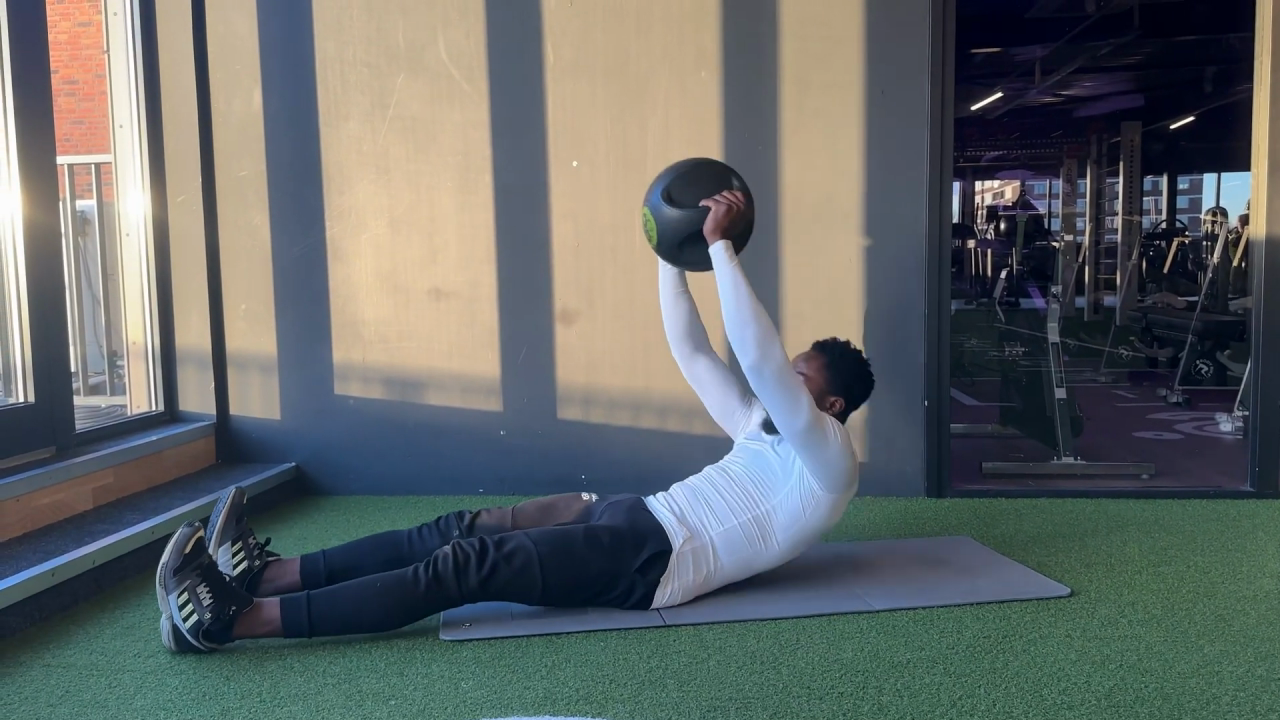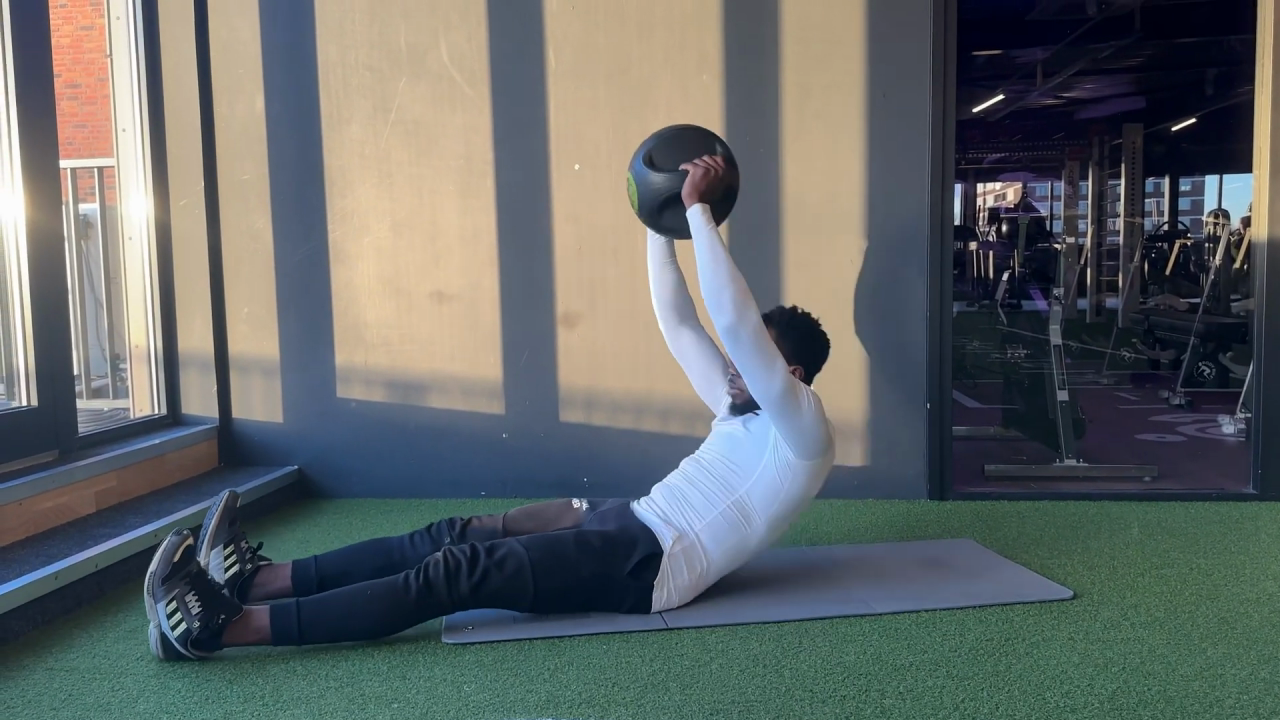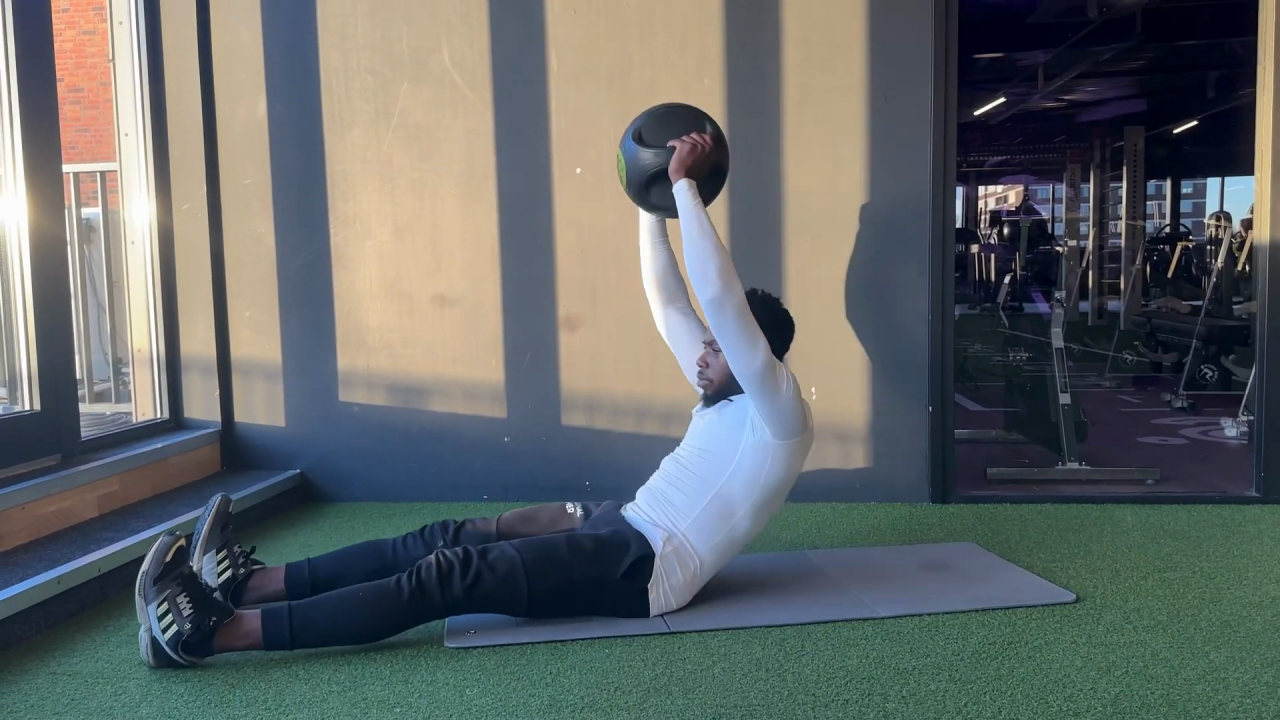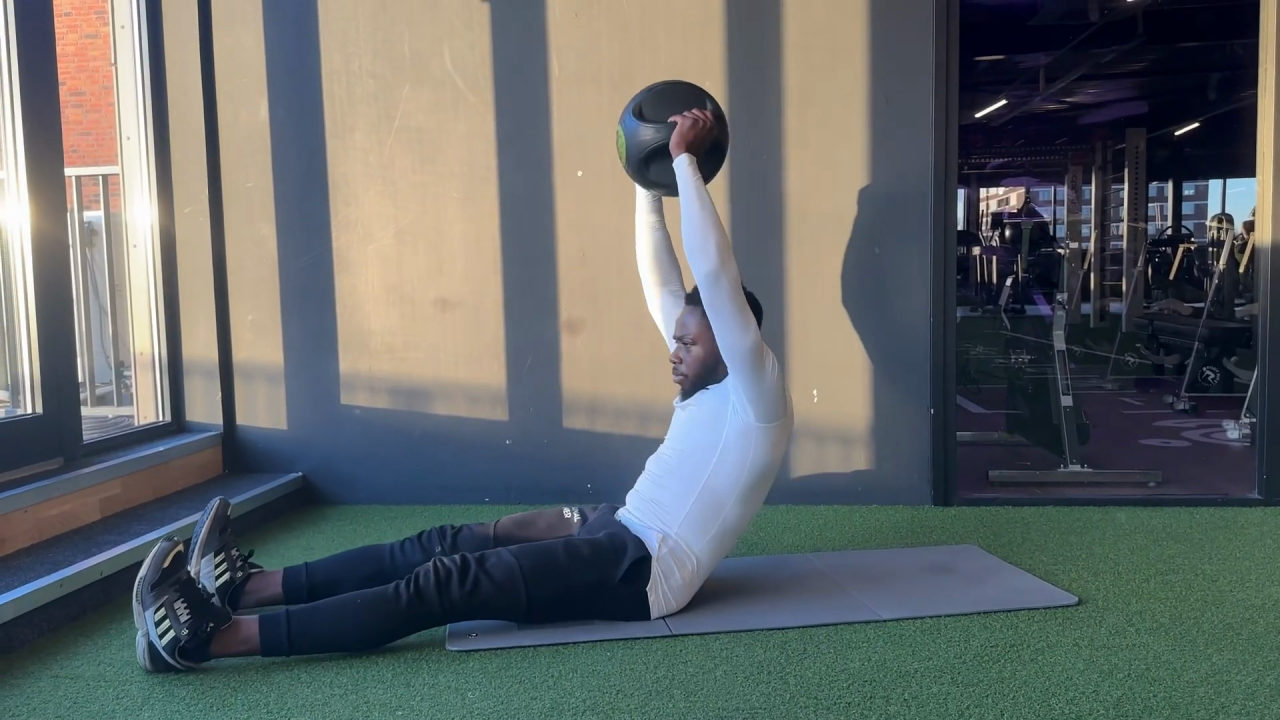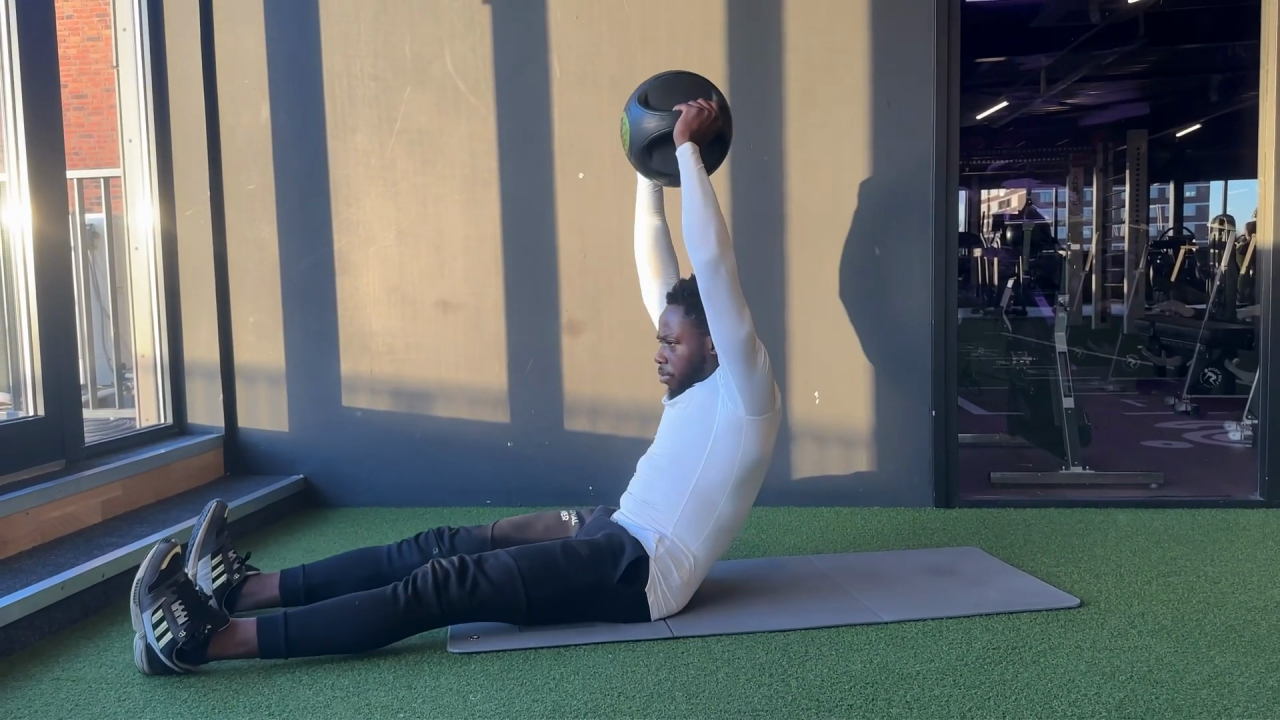
dt=0.2s
person 1, frame 1
left shoulder: (829, 463)
right shoulder: (765, 431)
left elbow: (759, 359)
right elbow: (691, 351)
left wrist: (720, 245)
left hip: (650, 557)
right hip: (632, 514)
left knee: (470, 565)
right knee: (459, 531)
left ankle: (236, 617)
right ankle: (268, 571)
person 1, frame 2
left shoulder: (804, 431)
right shoulder: (741, 409)
left elbow: (735, 325)
right elbow: (679, 325)
left wrist: (699, 208)
right wrist: (659, 223)
left hip: (645, 562)
right hip: (622, 520)
left knee: (460, 572)
right knee: (453, 537)
left ankle: (226, 624)
right ankle: (257, 576)
person 1, frame 3
left shoulder: (780, 413)
right shoulder: (724, 395)
left elbow: (721, 297)
right elbow: (670, 305)
left wrist: (685, 184)
right wrist: (653, 206)
left hip: (641, 567)
right hip: (614, 524)
left knee: (451, 576)
right knee: (445, 541)
right ankle: (250, 581)
person 1, frame 4
left shoulder: (759, 399)
right shoulder: (708, 383)
left elbow: (716, 278)
right elbow: (661, 284)
left wrist: (685, 160)
right wrist: (650, 186)
left hip: (638, 570)
right hip: (610, 528)
left knee: (447, 583)
right knee: (443, 546)
right ankle: (246, 585)
person 1, frame 5
left shoulder: (746, 390)
right shoulder: (699, 379)
left elbow: (712, 264)
right elbow: (657, 275)
left wrist: (688, 149)
right wrist: (651, 174)
left hip: (639, 574)
right hip: (610, 532)
left knee: (447, 585)
right knee: (439, 549)
right ankle: (244, 587)
